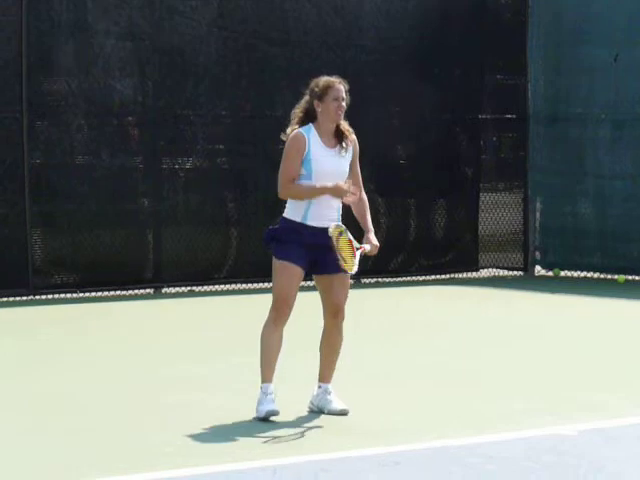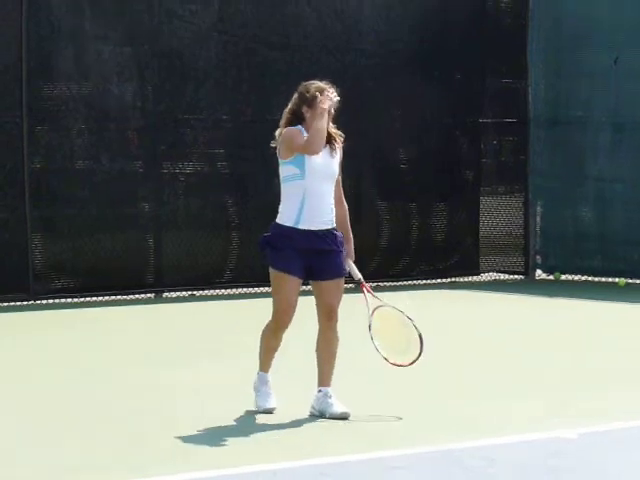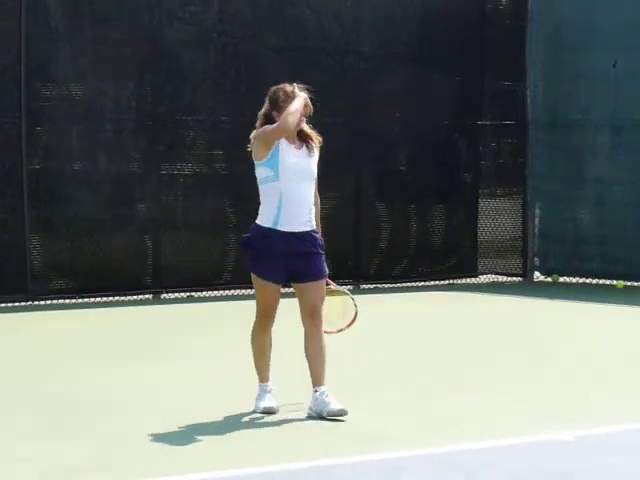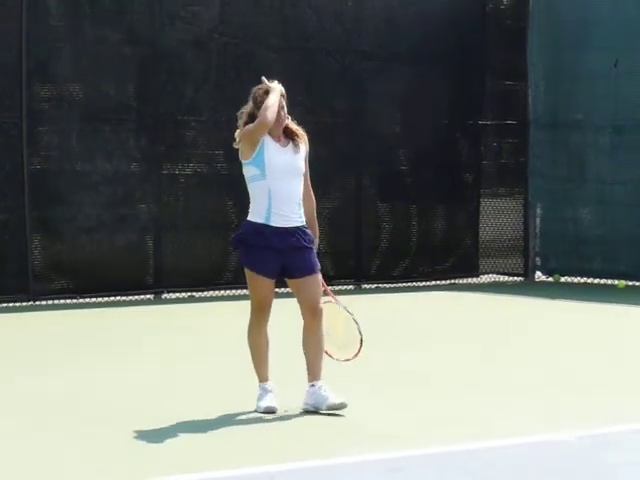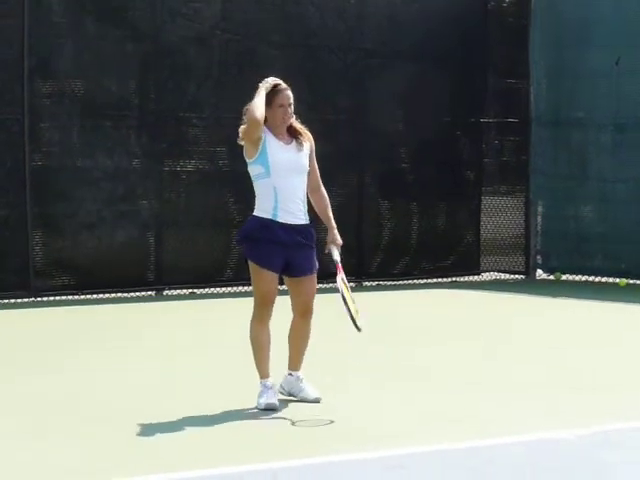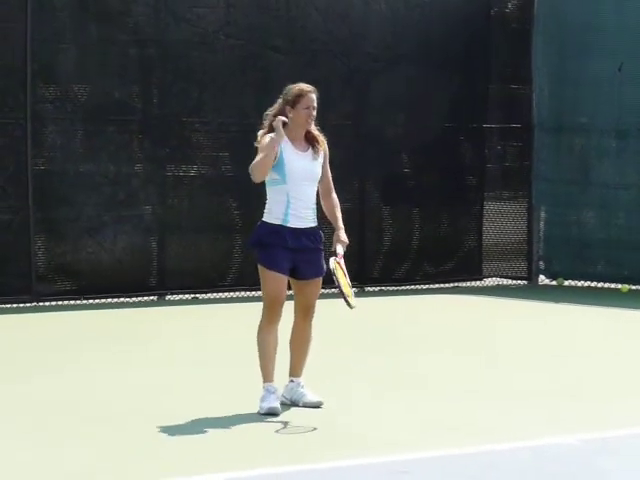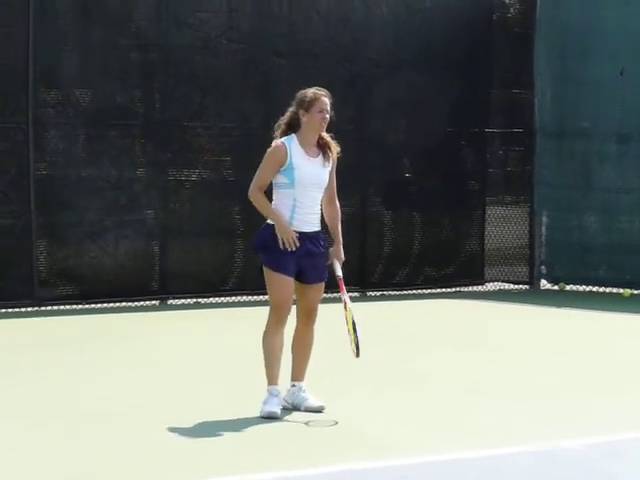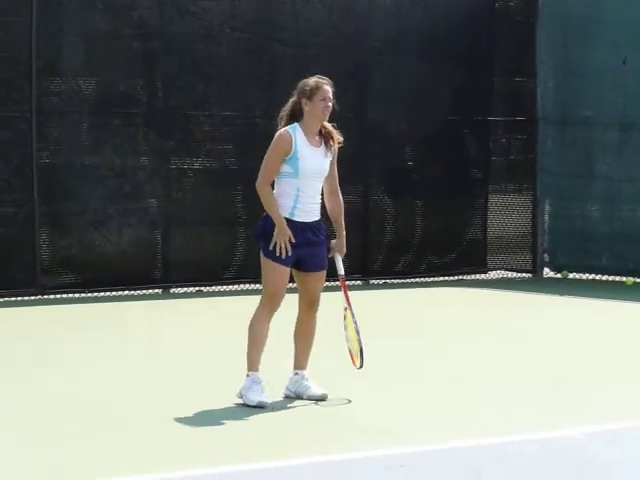
dt=0.3s
person 1, frame 1
left shoulder: (350, 142)
right shoulder: (299, 137)
left elbow: (358, 193)
right elbow: (285, 188)
left wrist: (369, 231)
right wrist: (326, 189)
left hip: (332, 235)
right hip: (295, 233)
left knee: (336, 314)
right knee: (280, 310)
left ankle: (323, 391)
right ankle: (266, 392)
person 1, frame 2
left shoulder: (335, 144)
right shoulder: (289, 136)
right elbow: (311, 145)
left wrist: (348, 239)
right wrist: (325, 102)
left hip: (327, 238)
right hip: (290, 237)
left knee: (329, 318)
right knee: (282, 318)
left ankle: (324, 395)
right ankle: (263, 379)
person 1, frame 3
left shoulder: (312, 144)
right shoulder: (264, 138)
right elbow: (287, 127)
left wrist: (317, 235)
right wrist: (298, 97)
left hip: (306, 240)
right hip: (270, 239)
left knee: (314, 318)
right knee: (265, 317)
left ankle: (320, 395)
right ankle: (264, 389)
person 1, frame 4
left shoulder: (300, 141)
right shoulder: (250, 139)
right elbow: (265, 122)
left wrist: (313, 233)
right wrist: (272, 90)
left hip: (297, 236)
right hip: (262, 236)
left knee: (313, 312)
right knee: (261, 313)
left ankle: (316, 390)
right ankle: (265, 389)
person 1, frame 5
left shoulder: (304, 139)
right shoulder: (254, 138)
left elbow: (316, 189)
right elbow: (253, 118)
left wrist: (332, 228)
right wrist: (263, 87)
left hip: (301, 232)
right hip: (267, 231)
left knee: (305, 311)
right knee: (263, 309)
left ankle: (293, 378)
right ankle: (266, 386)
person 1, frame 6
left shoulder: (319, 146)
right shoulder: (272, 141)
left elbow: (327, 193)
right elbow: (257, 175)
left wrist: (339, 228)
right wrist: (273, 137)
left hip: (309, 236)
right hip: (276, 235)
left knee: (306, 313)
right knee: (272, 312)
left ankle: (295, 385)
right ankle: (269, 390)
person 1, frame 7
left shoulder: (329, 152)
right shoulder: (282, 148)
right elbow: (254, 192)
left wrist: (338, 243)
right wrist: (280, 223)
left hip: (313, 240)
right hip: (282, 239)
left knee: (308, 317)
right knee: (279, 314)
left ankle: (296, 389)
right ankle: (273, 393)
person 1, frame 8
left shoulder: (331, 141)
right shoulder: (286, 137)
left elbow: (332, 192)
right elbow: (263, 184)
left wrist: (341, 234)
right wrist: (281, 225)
left hip: (314, 230)
right hip: (283, 229)
left knee: (310, 305)
right knee: (270, 302)
left ankle: (299, 378)
right ankle: (251, 380)
